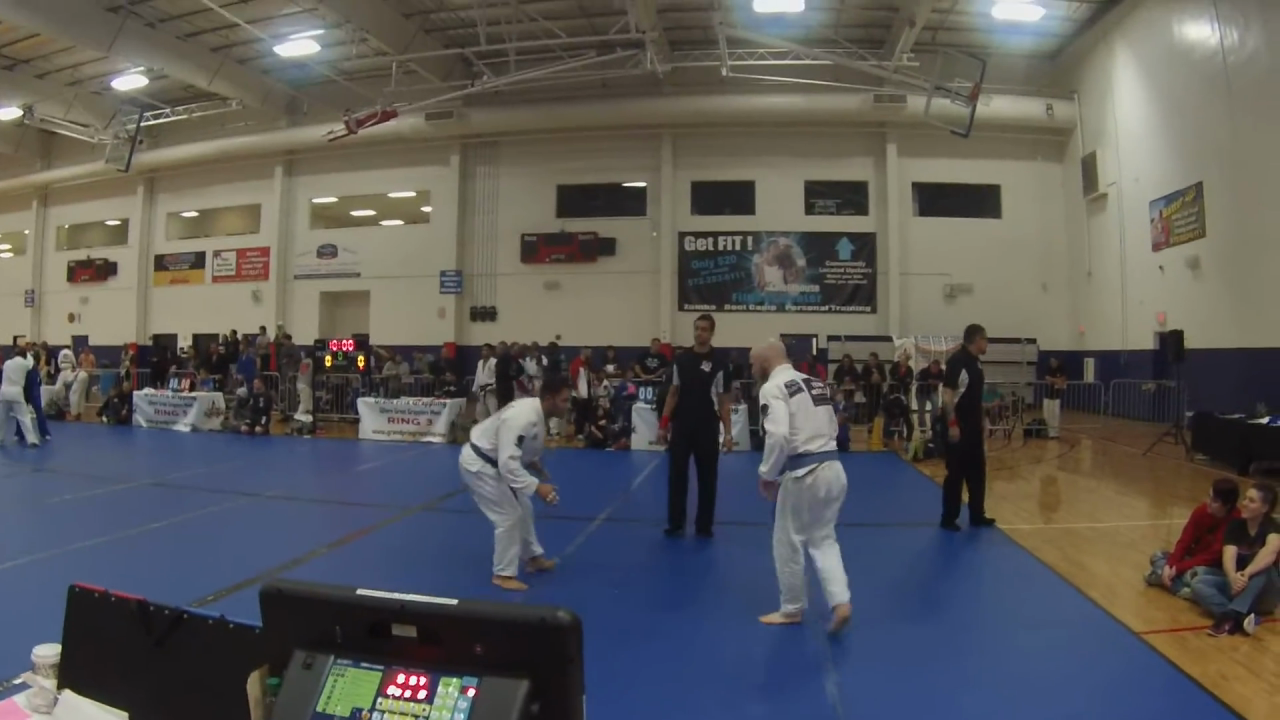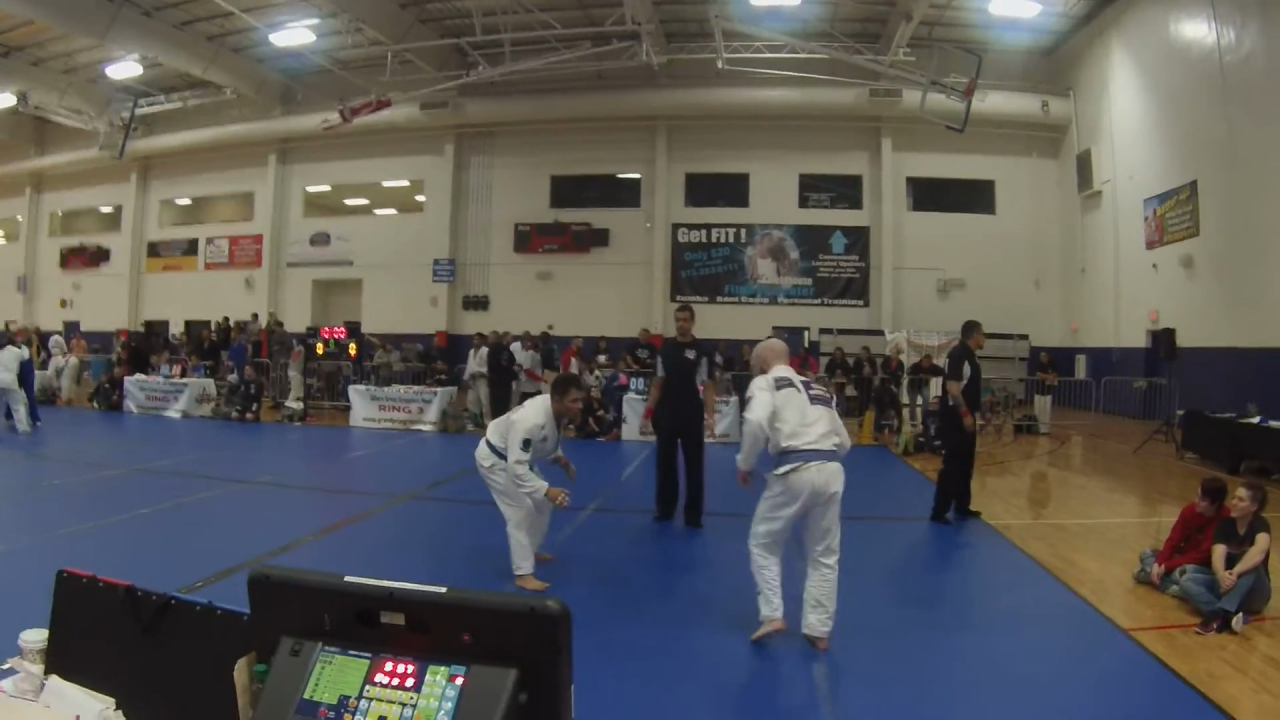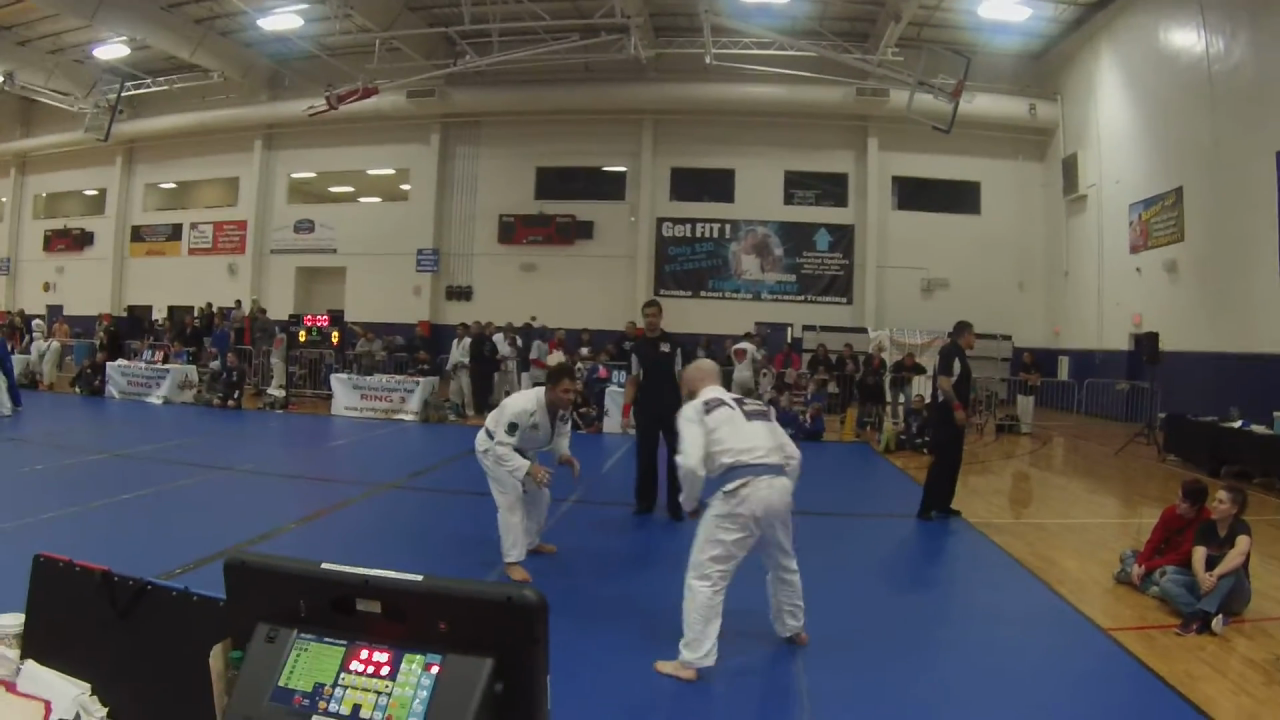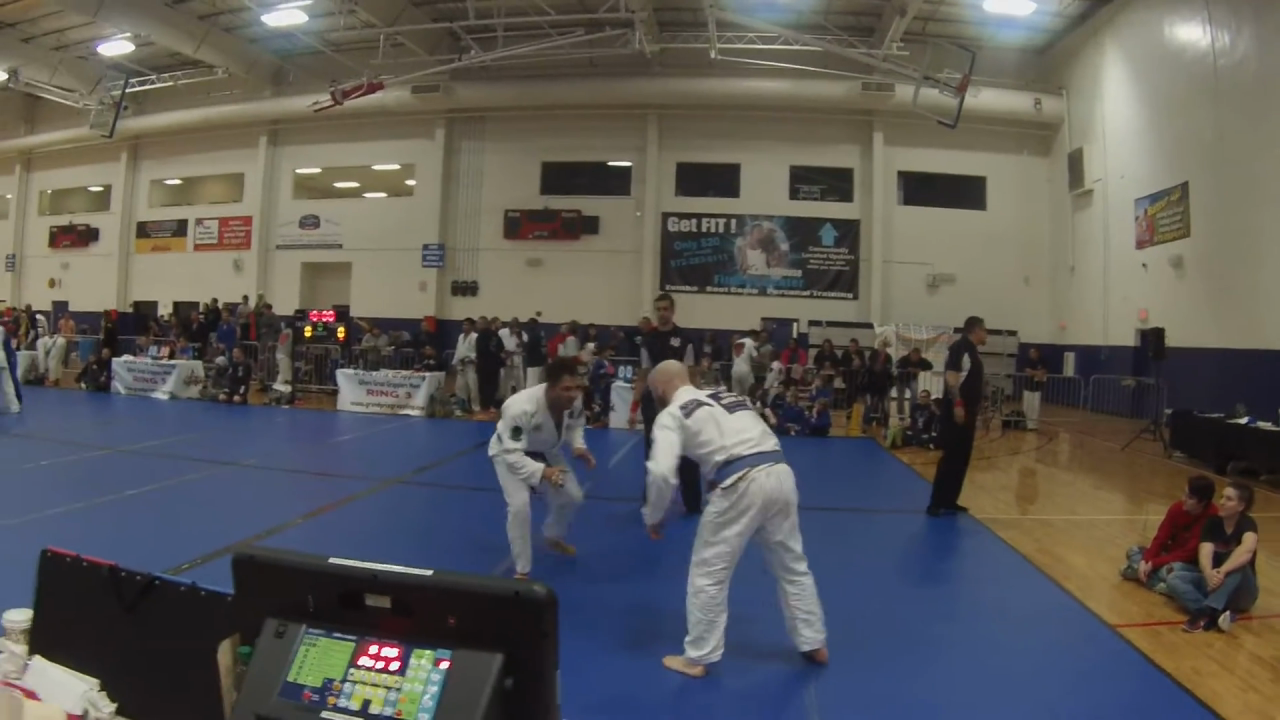
dt=0.4s
person 1, frame 1
left shoulder: (772, 388)
right shoulder: (815, 384)
left elbow: (777, 436)
left wrist: (767, 474)
left hip: (803, 473)
right hip: (833, 468)
left knee: (788, 543)
right knee: (823, 539)
left ankle: (792, 610)
right ankle: (840, 602)
person 1, frame 2
left shoulder: (764, 383)
right shoulder: (819, 390)
left elbow: (756, 423)
right elbow: (843, 442)
left wrist: (745, 464)
left hip: (794, 473)
right hip: (831, 471)
left knee: (763, 542)
right knee: (824, 555)
left ankle: (772, 615)
right ankle: (818, 630)
person 1, frame 3
left shoulder: (694, 409)
right shoulder: (757, 406)
left elbow: (691, 464)
right elbow: (792, 456)
left wrist: (689, 502)
left hip: (741, 492)
right hip: (778, 486)
left knee: (705, 574)
right knee: (783, 563)
left ankle: (690, 661)
right ankle: (794, 629)
person 1, frame 4
left shoulder: (671, 415)
right shoulder: (731, 399)
left elbow: (662, 472)
left wrist: (653, 517)
left hip: (741, 486)
right hip: (780, 474)
left knee: (709, 572)
right knee: (792, 566)
left ankle: (697, 658)
right ankle: (813, 645)
person 2, frame 1
left shoulder: (718, 363)
right shoulder: (681, 359)
left elbow: (724, 401)
right elbow: (673, 393)
left wrist: (728, 433)
right wrist: (663, 424)
left hip: (707, 427)
right hip: (681, 425)
left knee: (707, 477)
right knee: (677, 473)
left ankle: (704, 525)
right ankle: (675, 522)
person 2, frame 2
left shoulder: (701, 352)
right shoulder: (665, 350)
left elbow: (708, 388)
right elbow: (657, 385)
left wrist: (710, 417)
right wrist: (648, 414)
left hip: (692, 416)
right hip: (666, 415)
left knee: (694, 465)
right knee: (665, 463)
left ankle: (693, 514)
right ankle: (665, 508)
person 2, frame 3
left shoulder: (673, 344)
right shoulder: (638, 347)
left elbow: (682, 378)
right elbow: (632, 382)
right wrist: (626, 411)
left hip: (670, 408)
right hip: (646, 409)
left knee: (675, 456)
right knee: (645, 457)
left ankle: (675, 506)
right ankle: (645, 502)
person 2, frame 4
left shoulder: (685, 339)
right shoulder: (648, 340)
right elbow: (642, 376)
right wrist: (634, 407)
right hip: (654, 402)
right knee: (653, 452)
left ankle: (693, 502)
person 3, frame 1
left shoulder: (536, 409)
right shoulder: (521, 419)
right elbow: (509, 464)
left wrist: (533, 463)
right wrist: (537, 486)
left hip: (491, 461)
right hip: (478, 464)
left knee: (522, 508)
right knee: (510, 517)
left ankle: (534, 557)
right ankle: (503, 574)
person 3, frame 2
left shoulder: (557, 411)
right shoulder: (529, 420)
right elbow: (517, 468)
left wrist: (559, 456)
right wrist: (546, 490)
left hip: (517, 457)
right hip: (495, 459)
left knee: (542, 503)
right knee: (521, 512)
left ankle: (530, 550)
right ankle: (524, 574)
person 3, frame 3
left shoulder: (562, 405)
right shoulder: (520, 407)
left elbow: (561, 432)
right elbow: (502, 449)
left wrist: (564, 454)
right wrist: (529, 469)
left hip: (521, 448)
right hip: (494, 447)
left knee: (539, 495)
right knee: (512, 499)
left ankle: (531, 542)
right ankle: (512, 562)
person 3, frame 4
left shoulder: (574, 400)
right shoulder: (520, 408)
left elbow: (575, 424)
right elbow: (512, 455)
left wrist: (578, 447)
right wrist: (543, 471)
left hip: (545, 452)
right hip: (509, 453)
left knee: (571, 497)
right knee: (520, 506)
left ankle: (553, 536)
right ankle: (521, 570)
person 4, frame 1
left shoulder: (975, 361)
right shoulder: (957, 361)
right elbow: (947, 394)
left wrist: (981, 420)
right wrist: (952, 424)
left hip: (973, 425)
right hip: (958, 426)
left knee: (977, 470)
right knee: (956, 473)
left ankle: (977, 514)
right ankle: (949, 519)
person 4, frame 2
left shoulder: (970, 356)
right shoulder: (957, 355)
right elbow: (952, 388)
left wrist: (982, 411)
right wrist: (965, 414)
left hip: (966, 417)
right hip: (955, 419)
left knee: (966, 464)
right knee: (952, 465)
left ankle: (962, 506)
right ankle: (939, 511)
person 4, frame 3
left shoulder: (960, 354)
right shoulder: (949, 352)
right elbow: (943, 383)
left wrist: (963, 410)
right wrist: (957, 408)
left hip: (955, 415)
right hip: (945, 415)
left knee: (953, 462)
right knee: (942, 461)
left ankle: (943, 505)
right ankle: (926, 507)
person 4, frame 4
left shoulder: (972, 351)
right shoulder: (959, 348)
right elbow: (950, 378)
left wrist: (978, 408)
right wrist: (958, 404)
left hip: (968, 412)
right hip: (956, 411)
left knee: (961, 458)
right knee: (951, 457)
left ankle: (949, 501)
right ankle: (936, 503)
